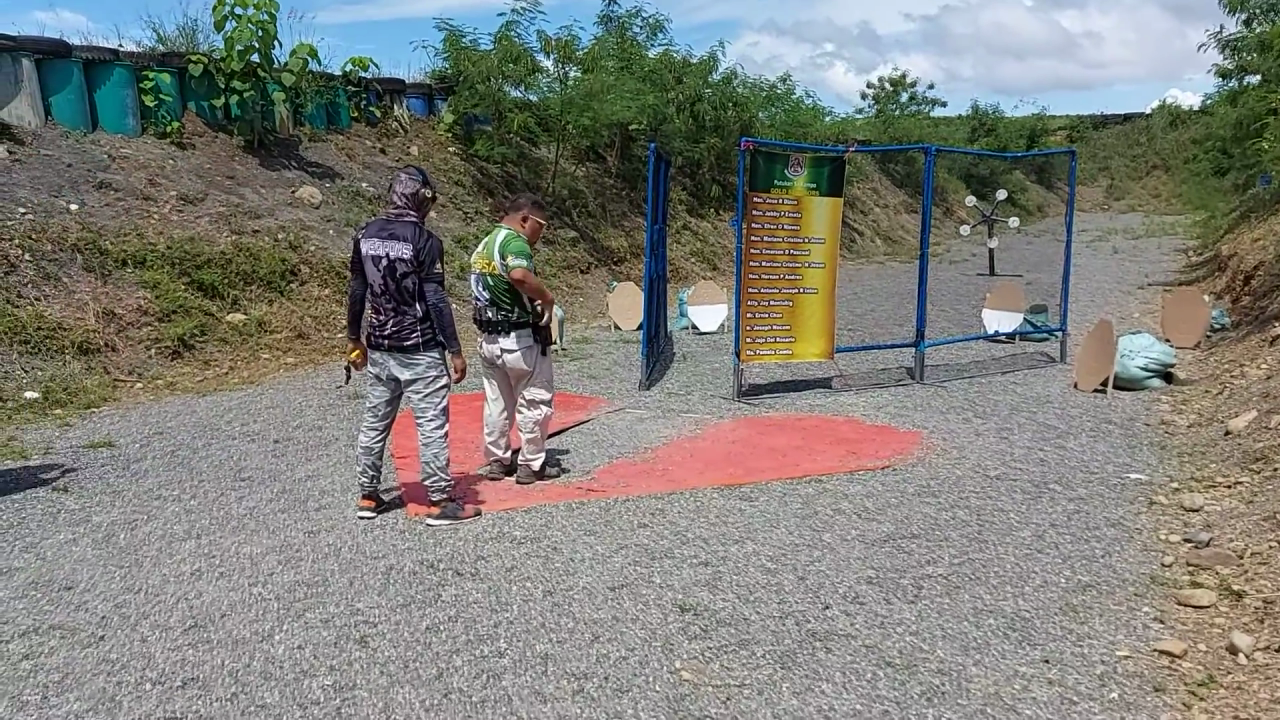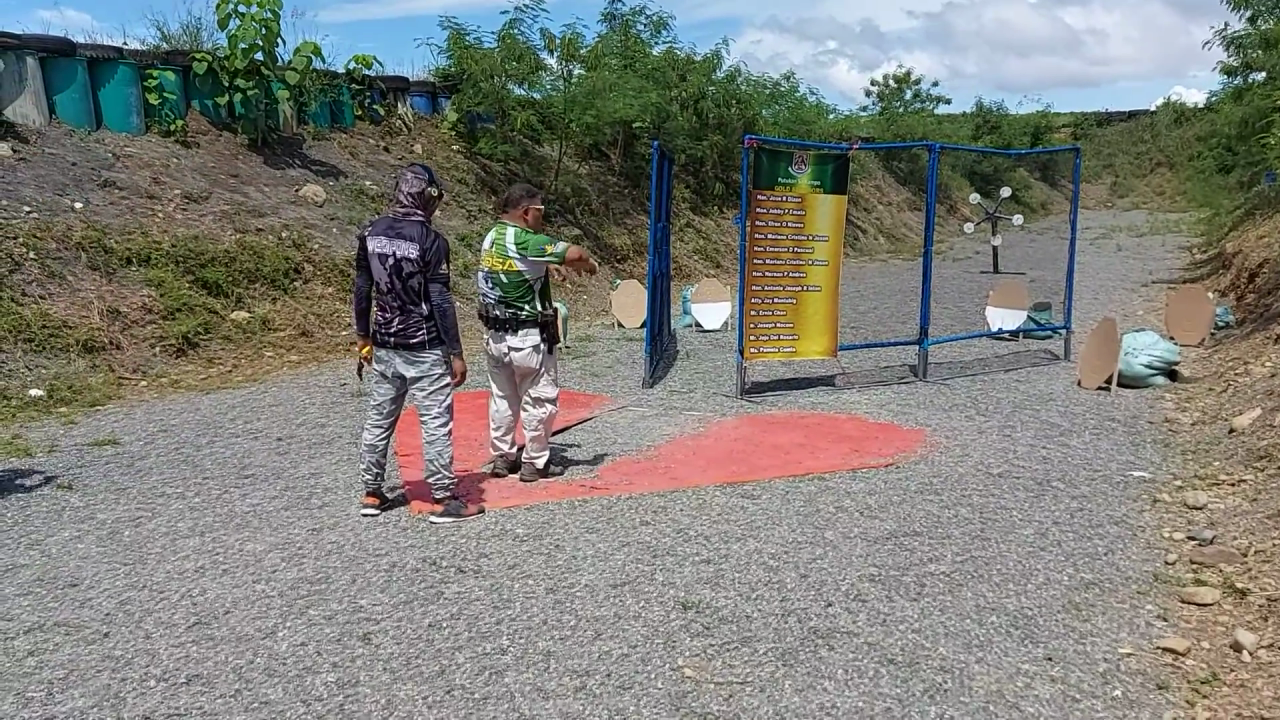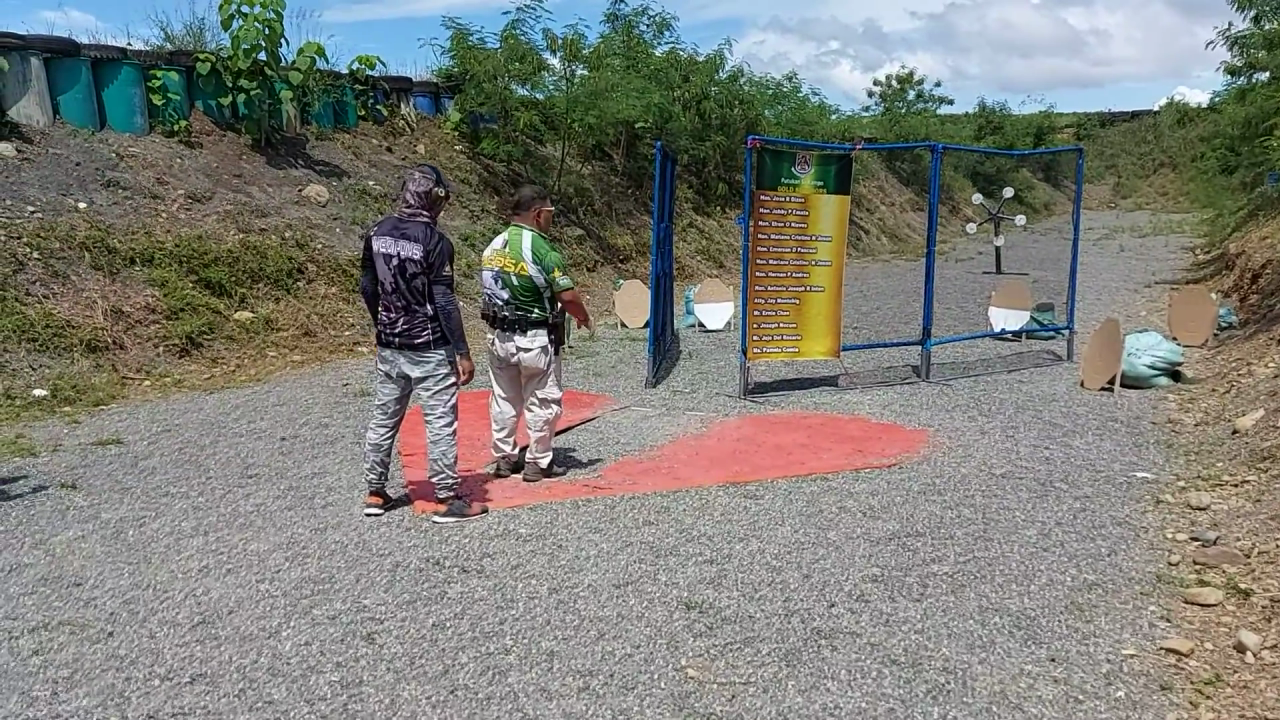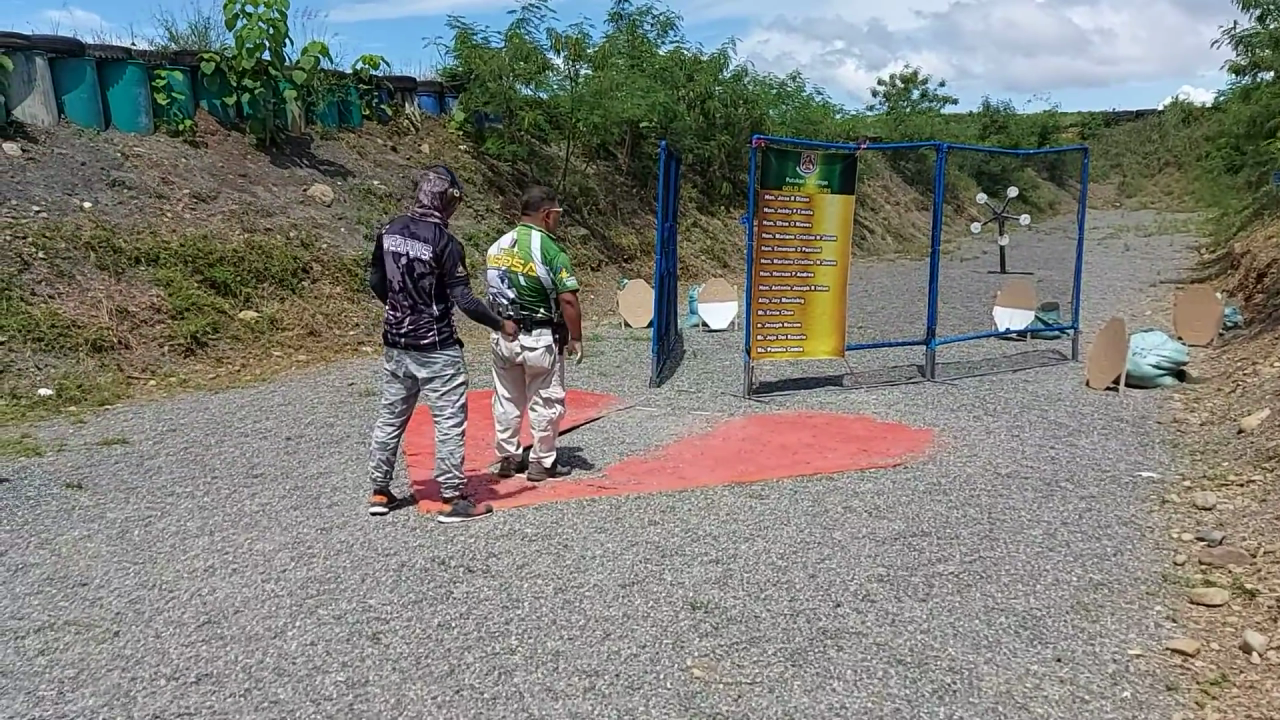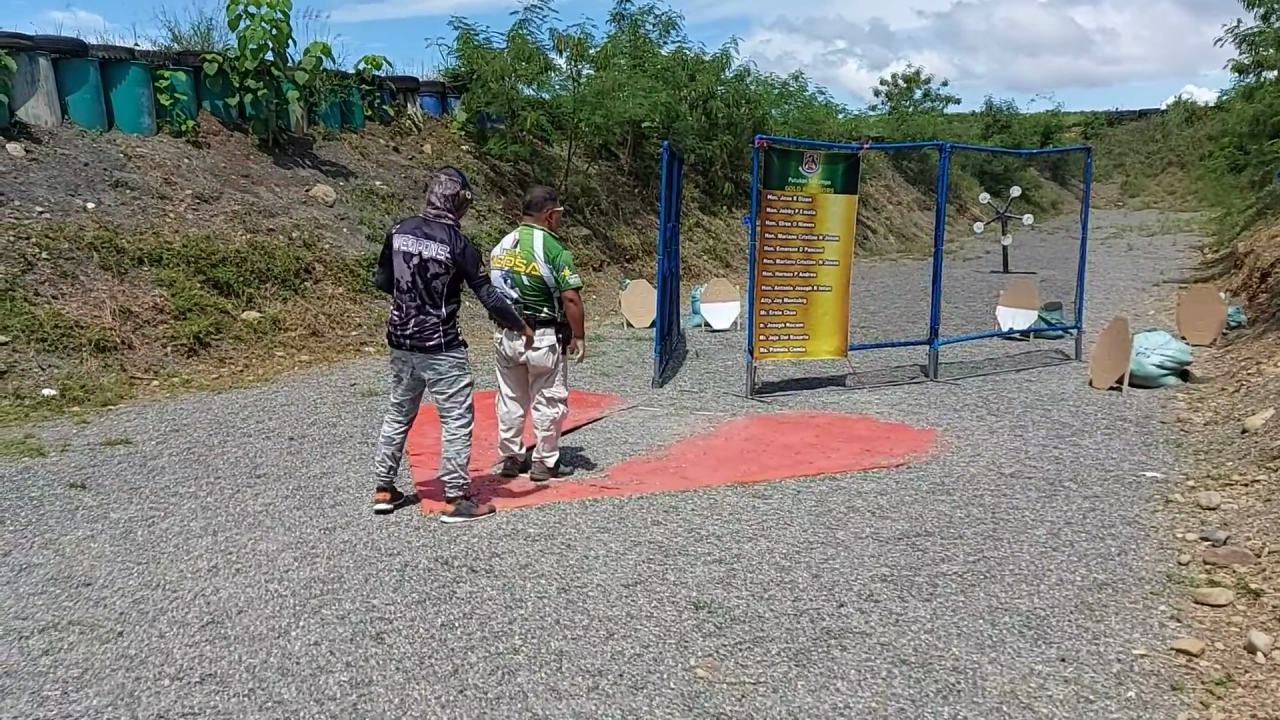
dt=0.3s
person 1, frame 1
left shoulder: (365, 235)
right shoulder: (424, 241)
left elbow: (356, 292)
right elbow: (436, 301)
left wrist: (354, 338)
right wrist: (455, 351)
left hip: (379, 347)
right hip: (420, 350)
left knee: (374, 421)
right knee: (432, 424)
left ankle: (368, 497)
right ankle: (440, 502)
person 1, frame 2
left shoulder: (372, 232)
right shoulder: (430, 240)
left elbow: (362, 288)
right elbow: (440, 301)
left wrist: (364, 335)
right wrist: (456, 352)
left hip: (384, 345)
right hip: (424, 348)
left knee: (379, 419)
right knee: (436, 422)
left ankle: (372, 494)
right ankle: (444, 500)
person 1, frame 3
left shoulder: (378, 232)
right shoulder: (435, 241)
left elbow: (368, 288)
right elbow: (444, 303)
right wrist: (462, 353)
left hip: (389, 345)
right hip: (429, 347)
left knee: (383, 418)
right knee: (440, 421)
left ankle: (375, 493)
right ankle: (447, 499)
person 1, frame 4
left shoulder: (390, 231)
right shoulder: (444, 243)
left elbow: (377, 283)
right elbow: (465, 300)
right wrist: (501, 324)
left hip: (397, 343)
right hip: (436, 347)
left knee: (390, 416)
right knee: (449, 421)
left ankle: (379, 492)
right ankle: (454, 499)
person 1, frame 5
left shoulder: (400, 231)
right shoulder: (458, 245)
left elbow: (381, 281)
right elbow: (489, 298)
right wrist: (521, 327)
left hip: (402, 342)
right hip: (441, 347)
left knee: (398, 414)
right knee: (457, 421)
left ankle: (383, 489)
right ankle: (457, 500)
person 2, frame 1
left shoulder: (484, 245)
right shoulder: (514, 242)
right elbow: (519, 275)
right wrist: (546, 297)
left hip: (489, 338)
right hip: (521, 338)
left knee: (496, 403)
right knee: (534, 402)
left ankle: (496, 461)
right ankle: (531, 465)
person 2, frame 2
left shoulder: (490, 240)
right shoulder: (526, 241)
right elbow: (572, 254)
right wrist: (589, 261)
left hip: (495, 335)
right hip: (528, 337)
left knee: (502, 399)
right knee: (539, 401)
left ankle: (501, 458)
right ankle: (535, 463)
person 2, frame 3
left shoulder: (495, 245)
right shoulder: (541, 249)
right elbow: (568, 296)
right wrist: (583, 317)
left hip: (499, 337)
right hip: (535, 339)
left knee: (504, 400)
right knee: (542, 402)
left ankle: (504, 459)
right ankle: (538, 463)
person 2, frame 4
left shoulder: (499, 245)
right shoulder: (549, 249)
left elbow: (493, 288)
right elbow: (568, 299)
right wrist: (575, 338)
left hip: (502, 336)
right hip: (539, 338)
left knee: (506, 400)
right knee: (546, 402)
left ankle: (508, 459)
right ankle: (542, 463)
person 2, frame 5
left shoulder: (502, 245)
right shoulder: (552, 248)
left elbow: (496, 291)
right elbow: (570, 297)
right wrist: (578, 336)
left hip: (506, 335)
right hip: (543, 337)
left knee: (510, 399)
right knee: (549, 401)
left ankle: (510, 459)
right ankle: (544, 463)
